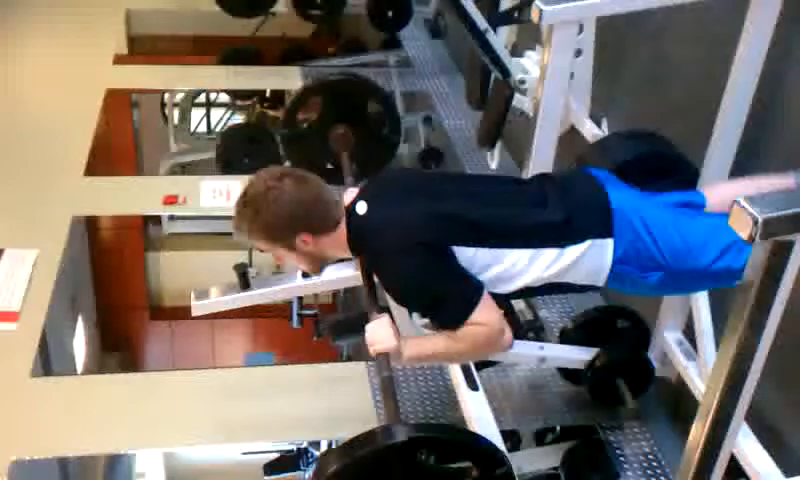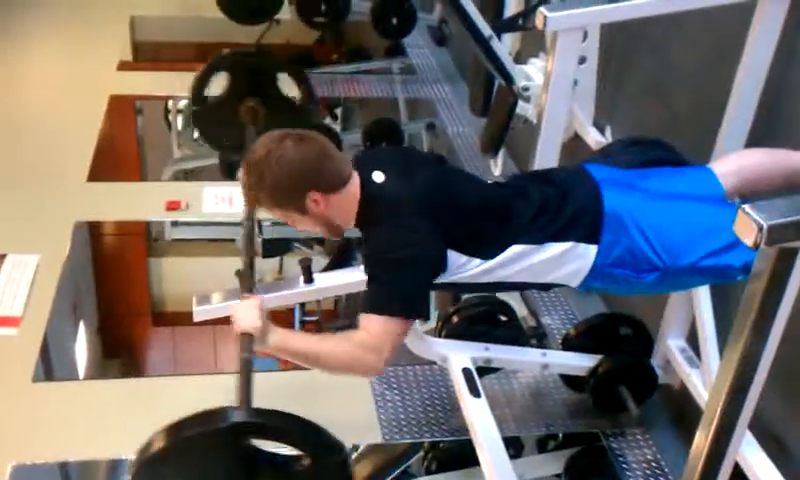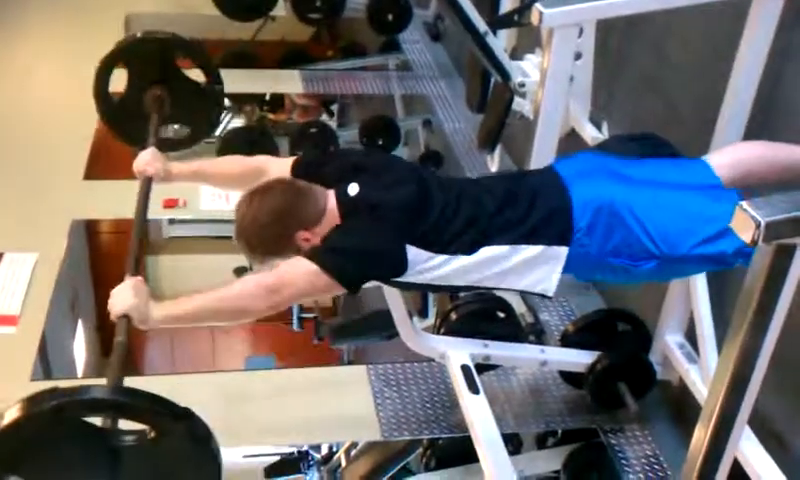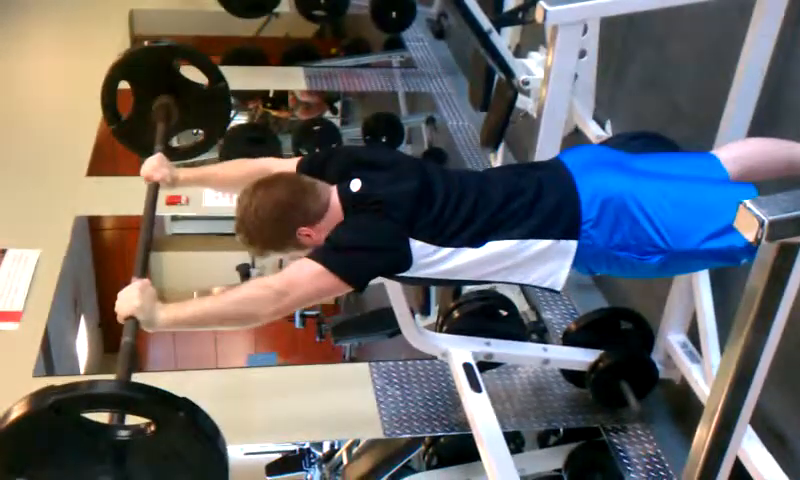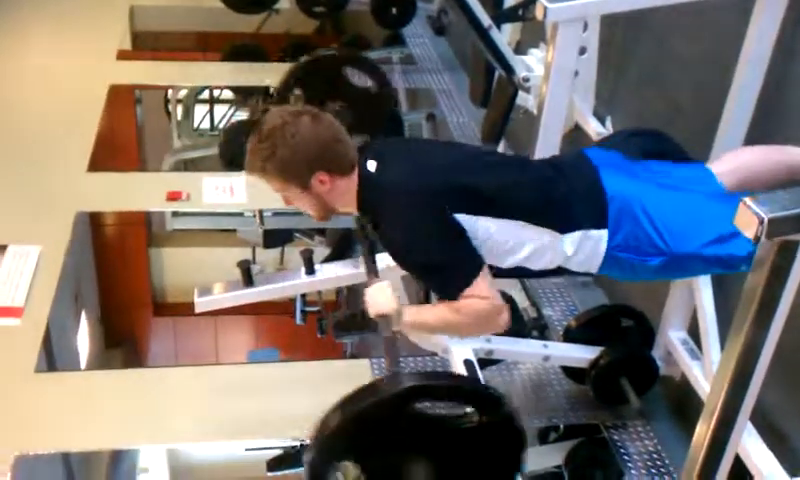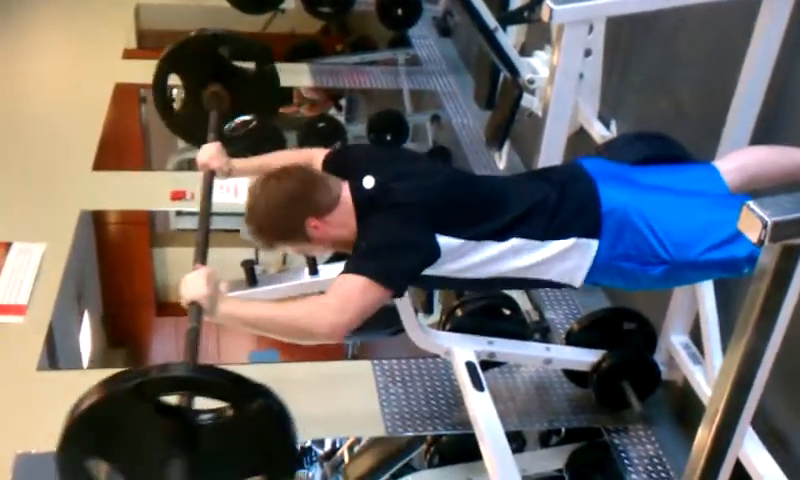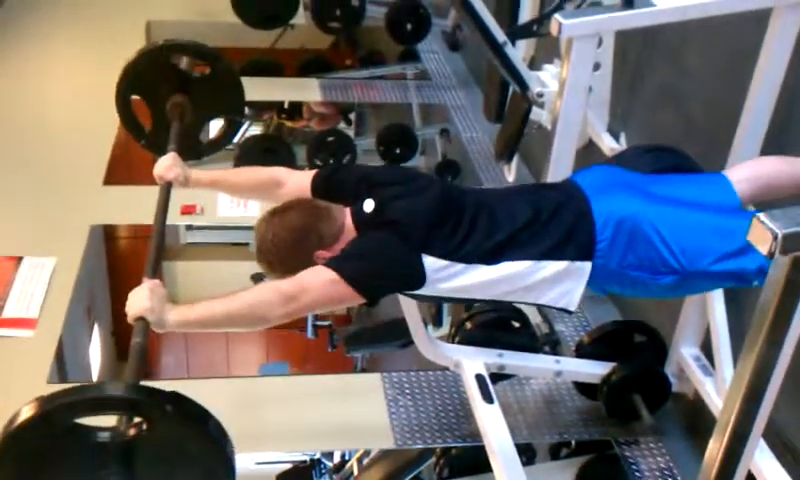
dt=0.7s
person 1, frame 1
left shoulder: (403, 260)
right shoulder: (377, 190)
left elbow: (494, 334)
left wrist: (403, 349)
right wrist: (327, 196)
left hip: (609, 244)
right hip: (581, 196)
right knee: (704, 208)
person 1, frame 2
left shoulder: (400, 240)
right shoulder: (374, 166)
left elbow: (371, 354)
right elbow: (332, 170)
left wrist: (267, 335)
right wrist: (267, 175)
left hip: (601, 242)
right hip: (583, 191)
right knee: (720, 182)
person 1, frame 3
left shoulder: (368, 238)
right shoulder: (348, 169)
left elbow: (269, 294)
right elbow: (263, 169)
left wrist: (152, 311)
right wrist: (174, 168)
left hip: (582, 232)
right hip: (567, 184)
right knee: (715, 175)
person 1, frame 4
left shoulder: (372, 231)
right shoulder: (344, 167)
left elbow: (268, 296)
right elbow: (270, 174)
left wrist: (156, 312)
right wrist: (182, 174)
left hip: (591, 223)
right hip: (573, 176)
left knee: (740, 223)
right knee: (720, 173)
person 1, frame 5
left shoulder: (410, 222)
right shoulder: (376, 156)
left elbow: (491, 313)
left wrist: (402, 313)
left hip: (606, 225)
right hip: (587, 176)
left knee: (755, 233)
right knee: (714, 181)
person 1, frame 6
left shoulder: (395, 231)
right shoulder: (366, 169)
left elbow: (330, 319)
right elbow: (308, 160)
left wrist: (219, 304)
right wrist: (233, 164)
left hip: (601, 233)
right hip: (584, 187)
left knee: (747, 231)
right knee: (721, 180)
person 1, frame 7
left shoulder: (387, 248)
right shoulder: (364, 185)
left elbow: (286, 301)
right elbow: (282, 180)
left wrist: (169, 314)
right wrist: (193, 174)
left hip: (604, 243)
right hip: (587, 199)
right knee: (731, 190)
